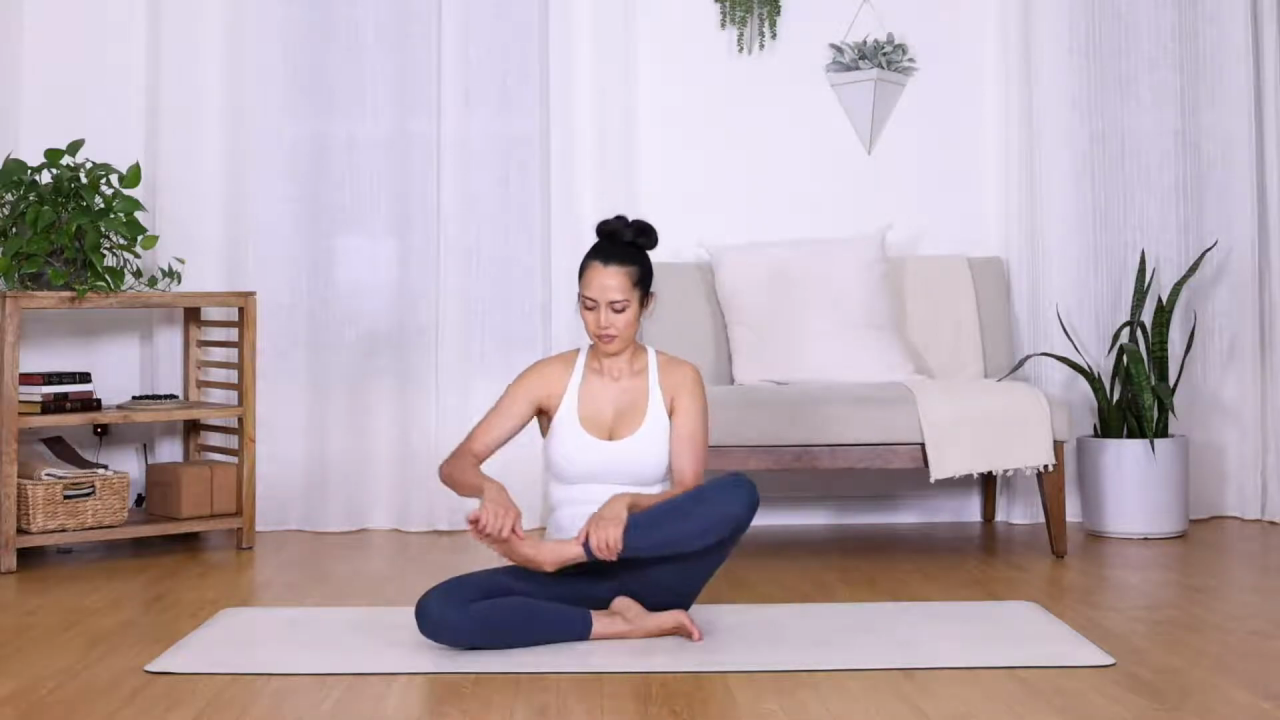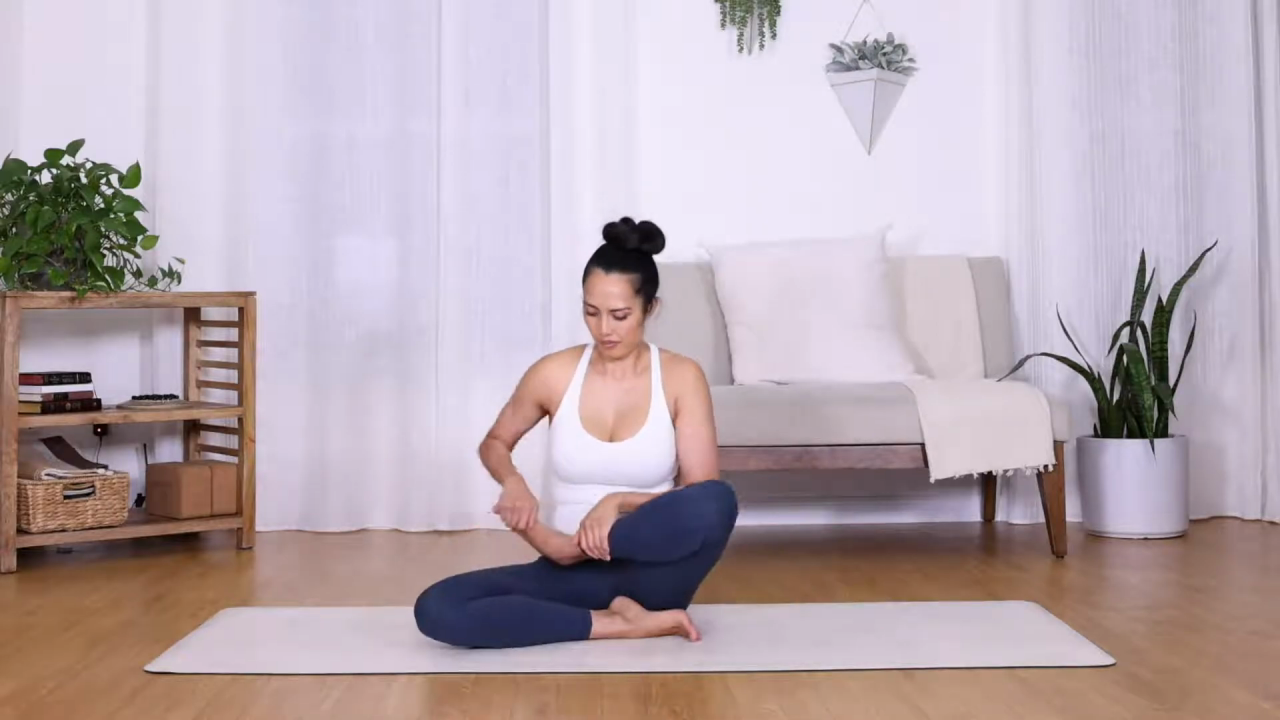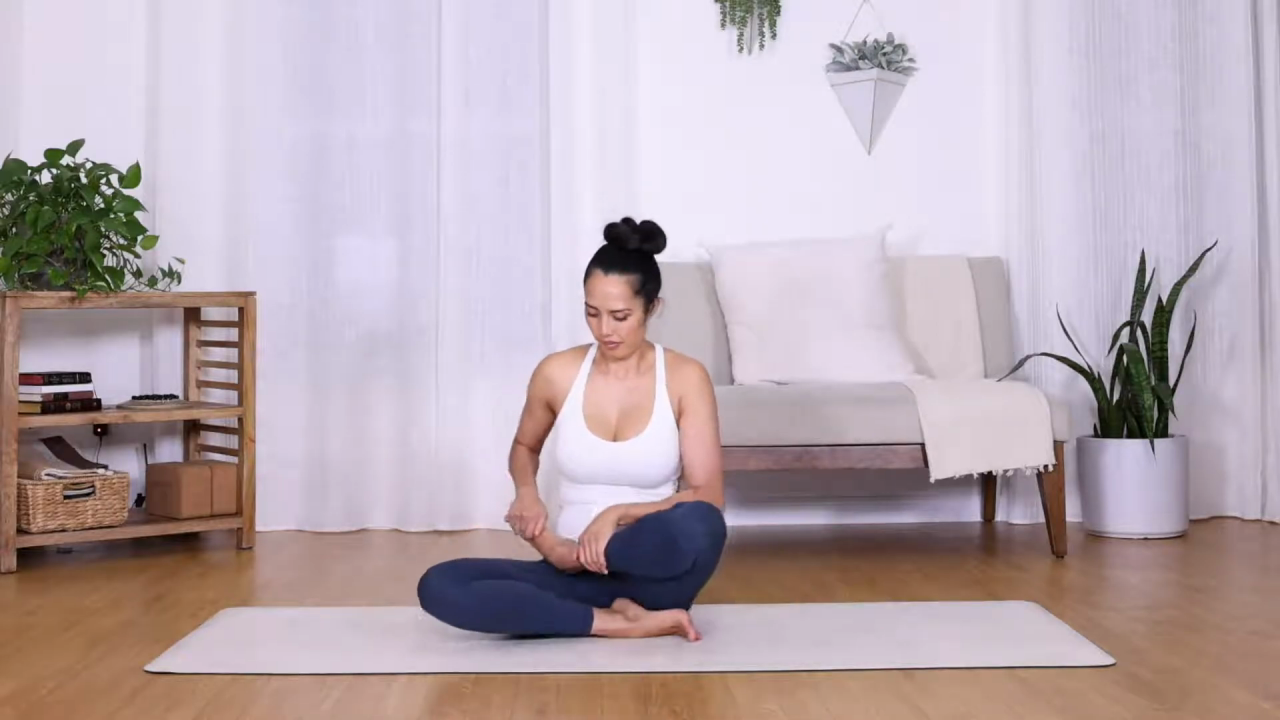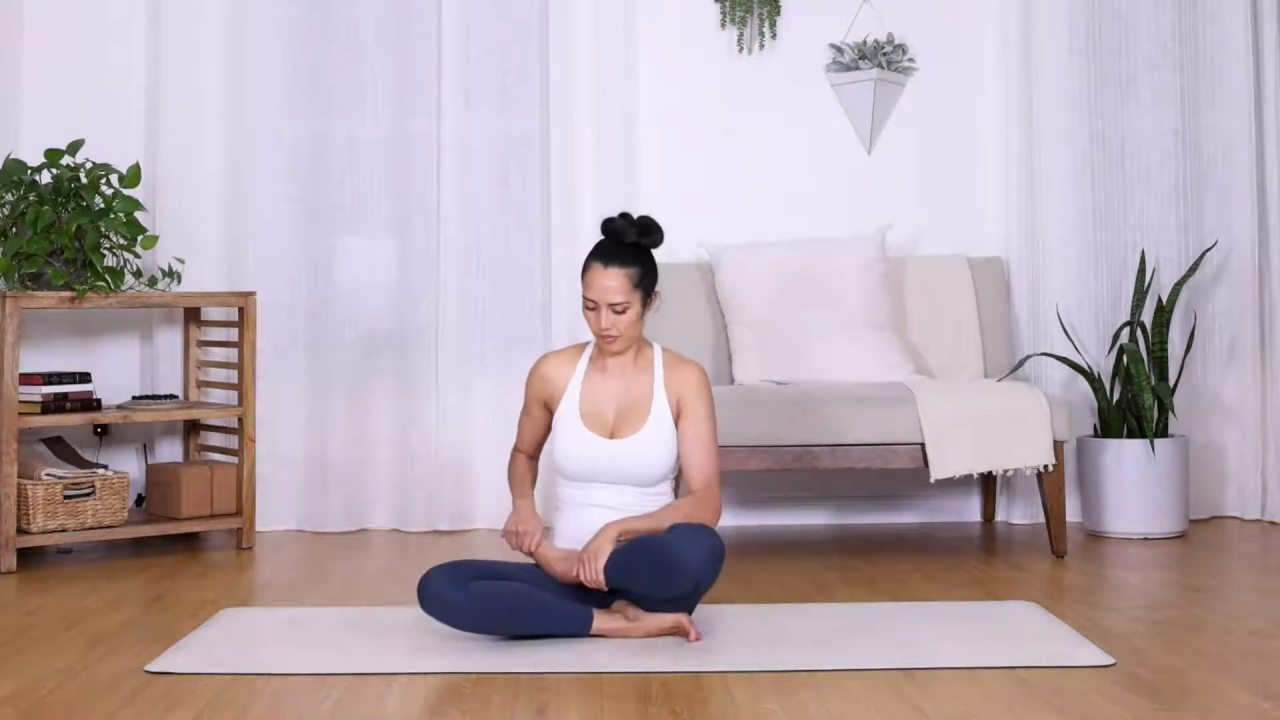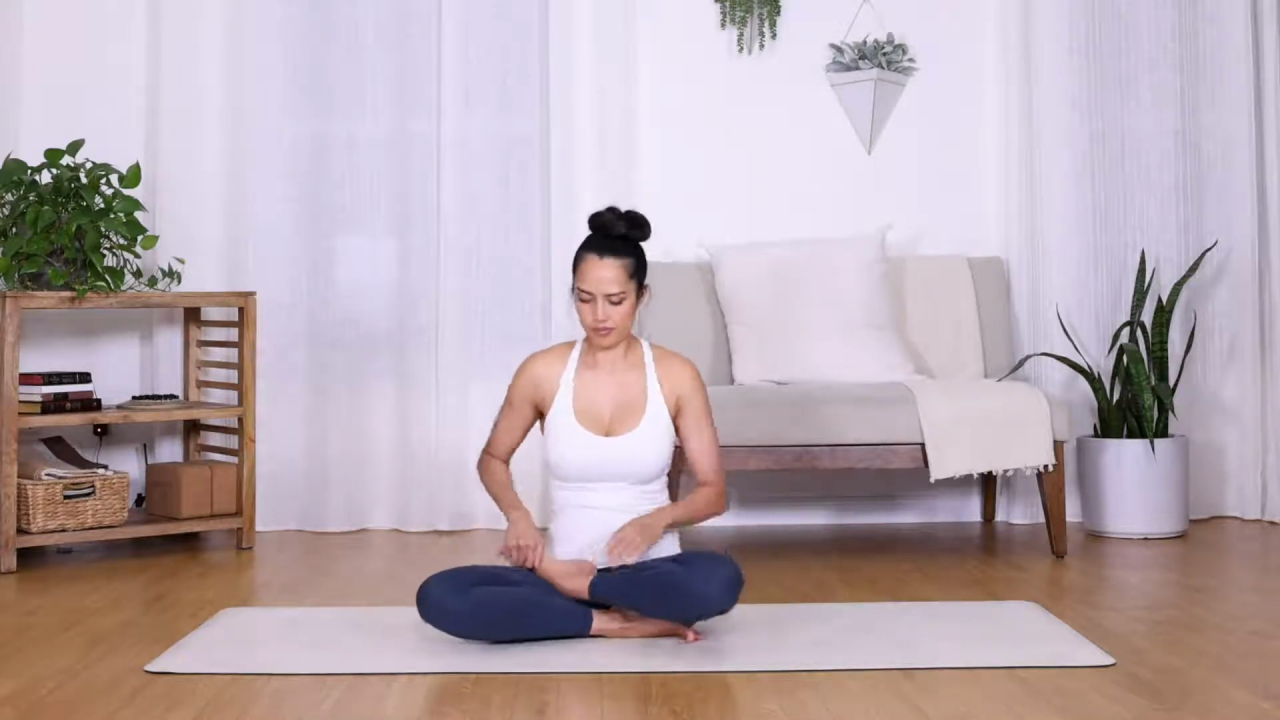
dt=0.2s
person 1, frame 1
left shoulder: (679, 379)
right shoulder: (549, 377)
left elbow: (688, 494)
right elbow: (456, 465)
left wrist: (626, 503)
right wrist: (490, 489)
left hip: (649, 573)
right hip: (566, 574)
left knee: (738, 493)
right knee: (437, 613)
left ankle: (557, 552)
right ankle: (620, 624)
person 1, frame 2
left shoulder: (681, 378)
right shoulder: (553, 374)
left elbow: (704, 494)
right elbow: (494, 444)
left wrist: (620, 501)
right wrist: (513, 482)
left hip: (648, 576)
right hip: (569, 576)
left knee: (716, 500)
right knee: (436, 610)
right ankle: (618, 624)
person 1, frame 3
left shoulder: (686, 379)
right shoulder: (557, 373)
left elbow: (707, 498)
right elbow: (524, 447)
left wrist: (619, 514)
right wrist: (527, 492)
left hip: (650, 578)
right hip: (572, 574)
left knee: (697, 526)
right knee: (439, 588)
right ankle: (619, 622)
person 1, frame 4
left shoulder: (684, 379)
right shoulder: (553, 372)
left elbow: (705, 504)
right elbow: (523, 454)
left wrist: (617, 530)
right wrist: (523, 504)
left hip: (650, 578)
right hip: (566, 572)
left knee: (697, 548)
right knee: (438, 589)
left ankle: (567, 559)
right ankle: (616, 623)
person 1, frame 5
left shoulder: (675, 374)
right shoulder: (542, 372)
left elbow: (714, 490)
right elbow: (492, 459)
left wrist: (656, 520)
right wrist: (518, 516)
left hip: (650, 572)
right hip: (565, 569)
left knee: (719, 581)
right knee: (437, 597)
left ankle: (577, 584)
right ankle: (614, 622)
